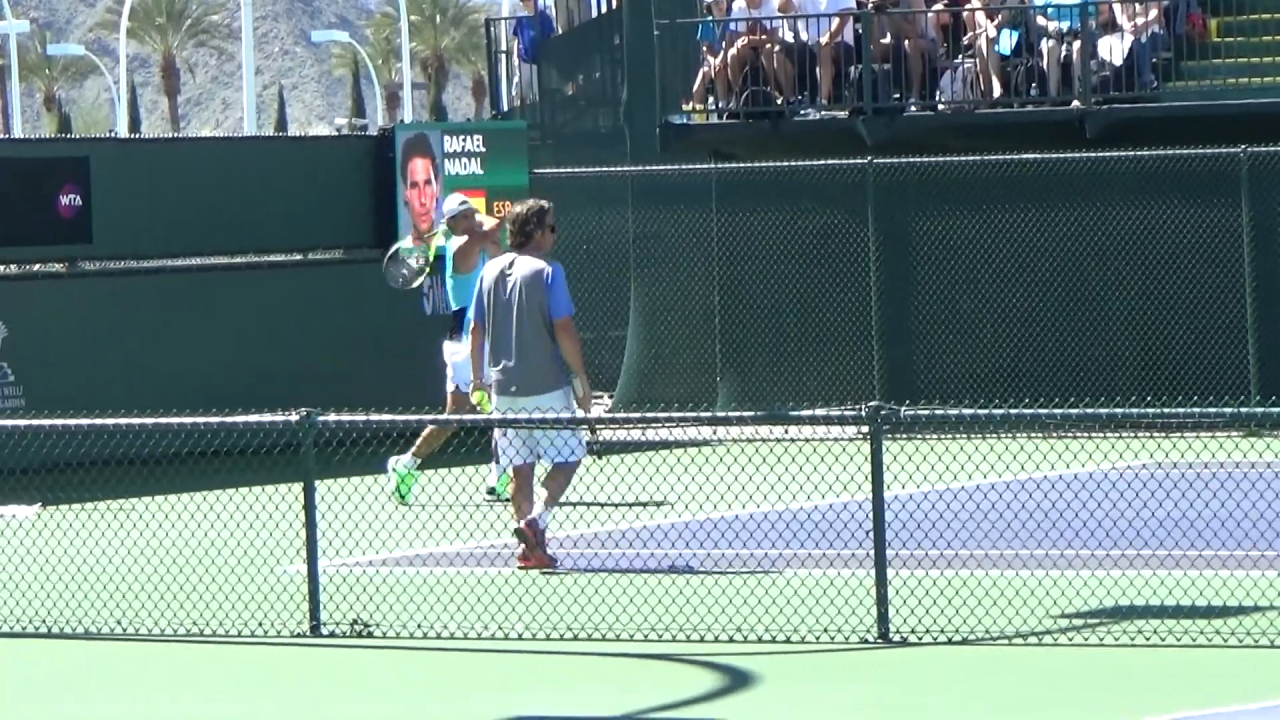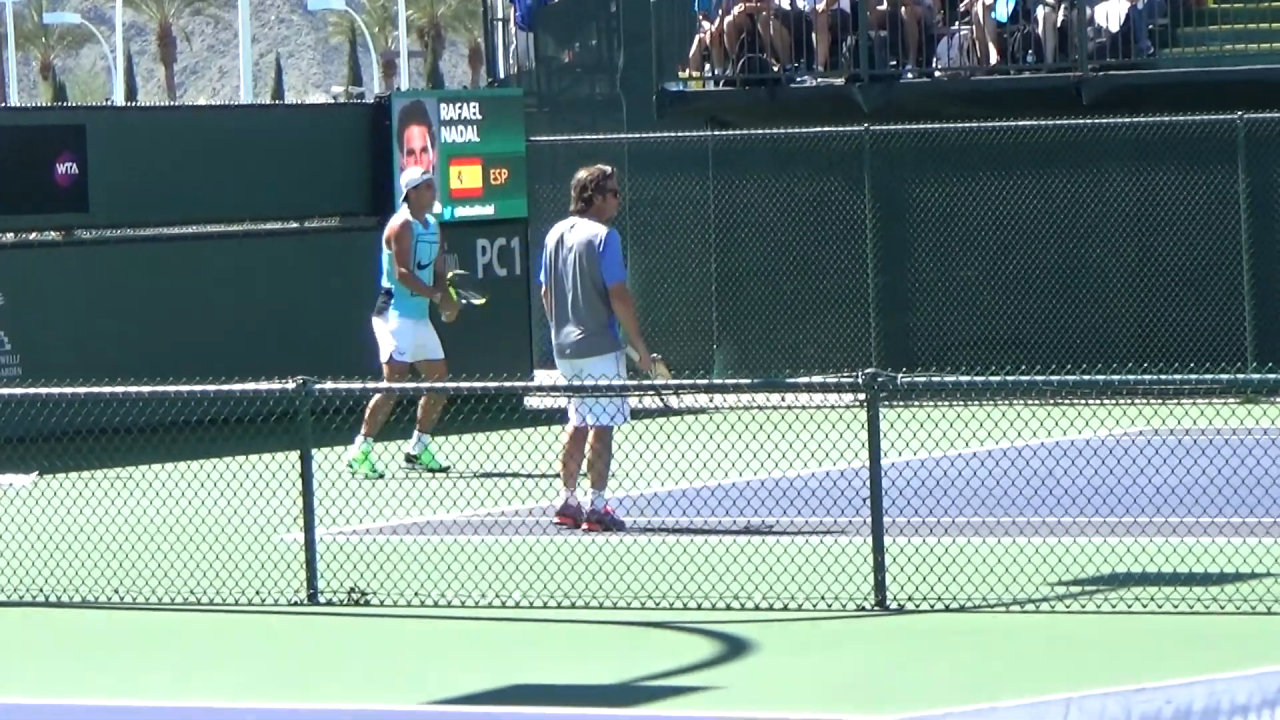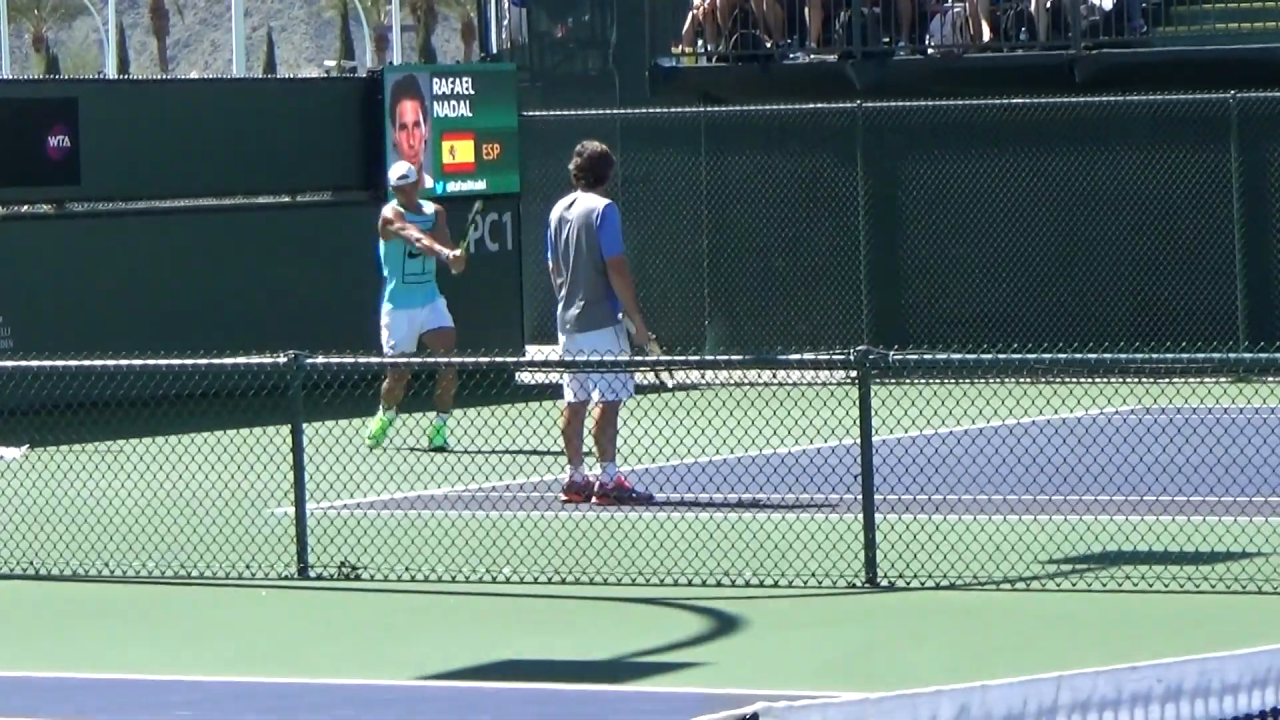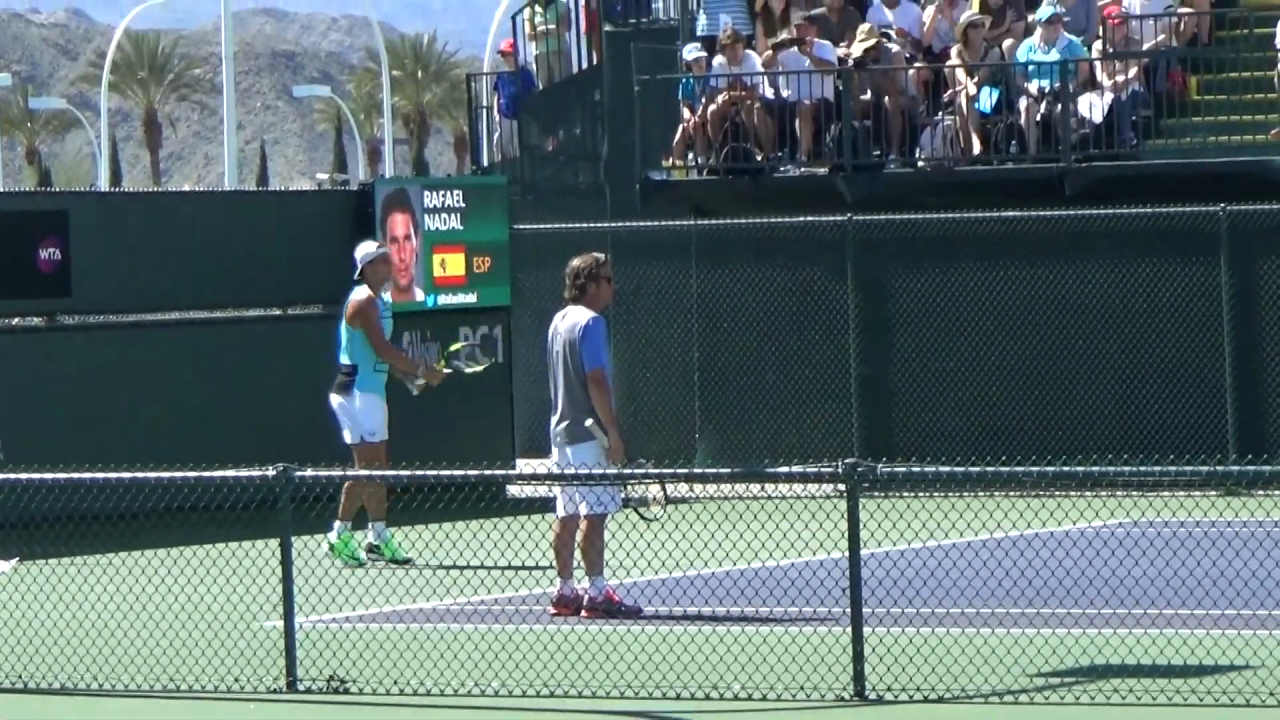
dt=1s
person 1, frame 1
left shoulder: (490, 271)
right shoulder: (548, 271)
left elbow: (476, 330)
right elbow: (564, 330)
left wrist: (478, 377)
right wrist: (582, 378)
left hip: (504, 389)
right hip: (546, 387)
left knee: (521, 468)
right knee: (567, 460)
left ankle: (531, 547)
right ankle: (535, 520)
person 1, frame 2
left shoulder: (555, 234)
right shoulder: (604, 236)
left elbow: (546, 292)
right elbow: (618, 296)
right wrist: (639, 345)
left hip: (565, 347)
right hip: (600, 348)
left knee: (577, 424)
right knee: (601, 429)
left ankle: (569, 502)
right ankle: (597, 510)
person 1, frame 3
left shoulder: (558, 210)
right shoulder: (604, 209)
right elbow: (616, 269)
right wrist: (636, 317)
left hip: (569, 321)
right hip: (601, 322)
left knee: (574, 402)
right knee: (608, 400)
left ankle: (576, 479)
right ankle: (608, 482)
person 1, frame 4
left shoulder: (559, 321)
right shoulder: (590, 322)
right elbow: (596, 383)
right wrist: (613, 433)
left hip: (563, 431)
right hip: (588, 435)
left knee: (567, 515)
right knee: (594, 514)
left ankle: (565, 593)
right ankle: (597, 595)
person 2, frame 1
left shoulder: (473, 244)
right shoulder: (464, 245)
right elbow: (495, 227)
right wrist: (481, 219)
right hip: (467, 344)
right knee: (454, 415)
left ankle: (500, 481)
right ankle: (405, 466)
person 2, frame 2
left shoulder: (433, 226)
right shoulder: (401, 225)
left elbow: (438, 271)
right elbow: (403, 274)
left wrist: (446, 299)
right wrist: (436, 296)
left hip: (421, 318)
right hip: (396, 317)
left knee: (440, 381)
right knee: (393, 384)
left ankle: (418, 449)
right ankle: (360, 450)
person 2, frame 3
left shoulder: (434, 212)
right shoulder: (390, 215)
left elbow: (444, 242)
right elbow: (417, 237)
left wrist: (454, 255)
right wrist: (444, 252)
left hip: (430, 301)
right hip: (398, 305)
right knee: (398, 375)
left ankle: (439, 428)
right ankle: (386, 415)
person 2, frame 4
left shoulder: (380, 300)
right shoulder: (363, 300)
right elbow: (381, 350)
left wrist: (412, 376)
right wrist: (422, 371)
left hip: (373, 393)
right hip: (356, 393)
left knee: (379, 467)
right knee: (367, 466)
left ankle: (378, 539)
right ankle: (340, 535)
